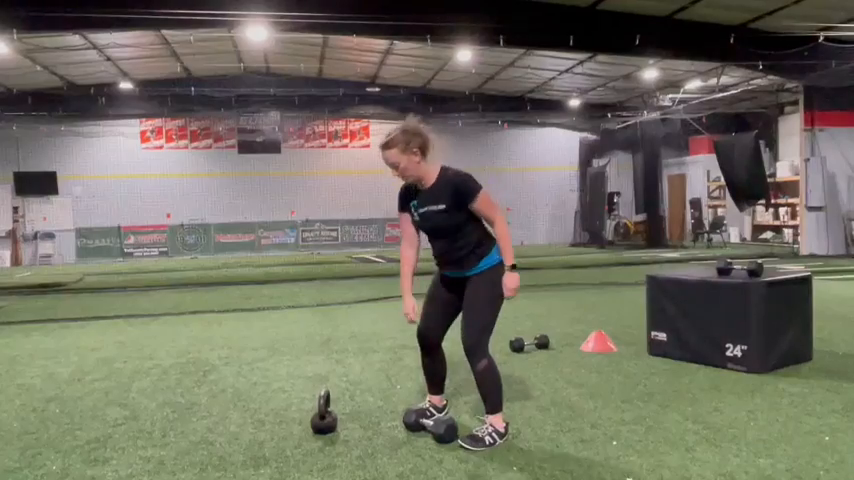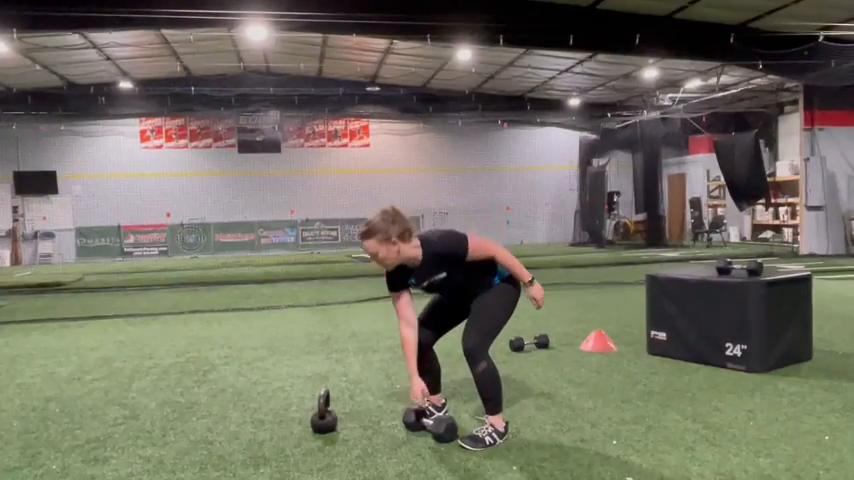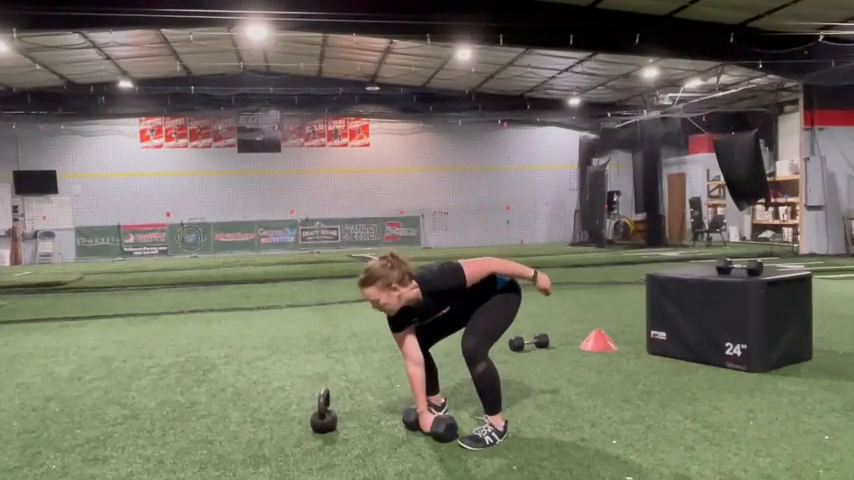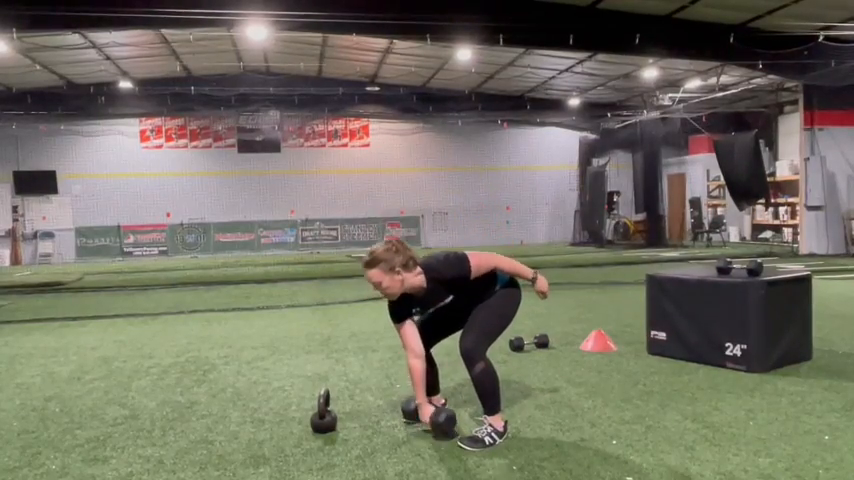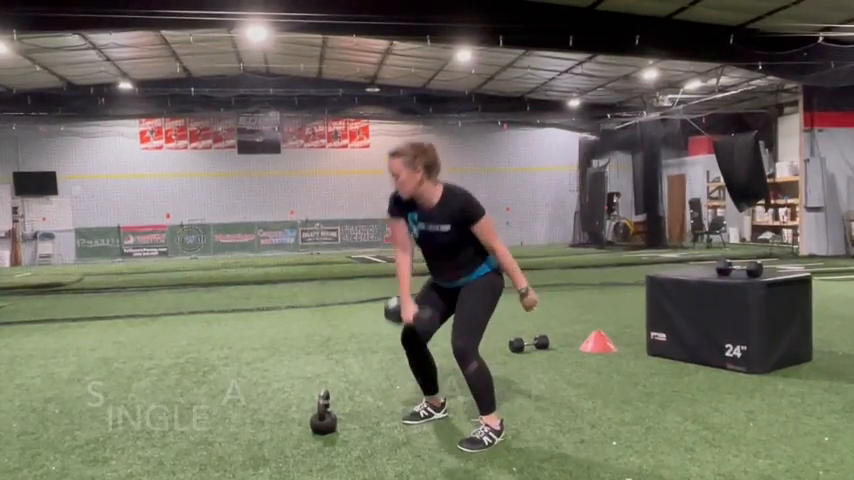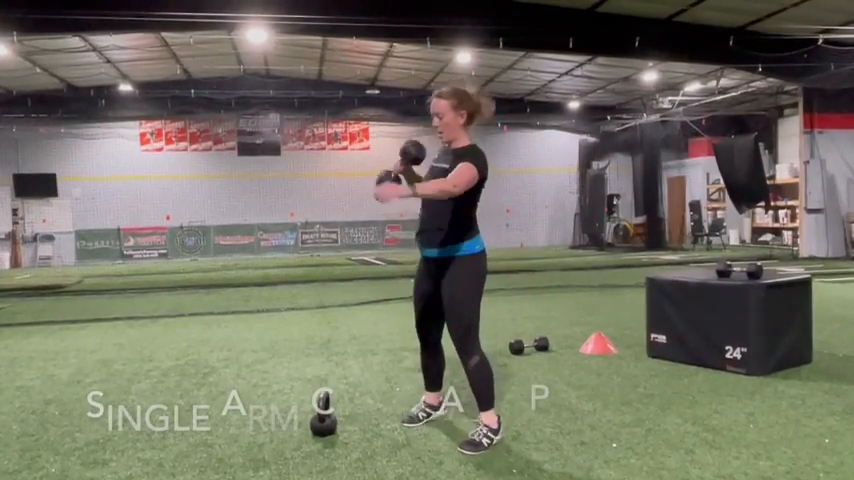
dt=0.4s
person 1, frame 1
left shoulder: (457, 182)
right shoulder: (407, 195)
left elbow: (498, 221)
right elbow: (409, 245)
left wrist: (510, 270)
right wrist: (406, 295)
left hip: (485, 273)
right hip: (450, 276)
left knee: (473, 343)
right knee: (426, 334)
left ankle: (498, 424)
right ankle: (437, 404)
person 1, frame 2
left shoulder: (441, 245)
right shoulder: (397, 274)
left elbow: (495, 250)
right elbow: (409, 327)
left wrist: (529, 283)
right wrist: (415, 378)
left hip: (498, 285)
left knee: (473, 345)
right knee: (423, 338)
left ankle: (497, 425)
right ankle: (436, 403)
person 1, frame 3
left shoulder: (438, 281)
right shoulder: (400, 314)
left elbow: (488, 264)
right elbow: (413, 362)
left wrist: (534, 276)
right wrist: (422, 411)
left hip: (500, 294)
left knee: (473, 347)
right knee: (416, 343)
left ankle: (497, 424)
right ankle: (435, 402)
person 1, frame 4
left shoulder: (443, 269)
right shoulder: (400, 303)
left elbow: (493, 260)
right elbow: (415, 355)
left wrist: (534, 277)
right wrist: (423, 403)
left hip: (499, 293)
left knee: (470, 347)
right knee: (417, 345)
left ankle: (497, 424)
right ankle: (437, 403)
person 1, frame 5
left shoulder: (461, 204)
right shoulder: (399, 204)
left elbow: (495, 247)
right elbow: (403, 253)
left wrist: (523, 288)
right wrist: (407, 300)
left hip: (478, 280)
right hip: (442, 282)
left knee: (463, 346)
right knee: (412, 337)
left ankle: (493, 425)
right ankle: (433, 403)
person 1, frame 6
left shoulder: (472, 156)
right shoulder: (443, 152)
left elbow: (450, 186)
right elbow: (430, 195)
left wrist: (404, 189)
right wrist: (405, 173)
left hip: (462, 260)
right hip: (431, 259)
left knee: (464, 340)
right knee: (426, 333)
left ankle: (490, 422)
right ankle: (432, 402)
